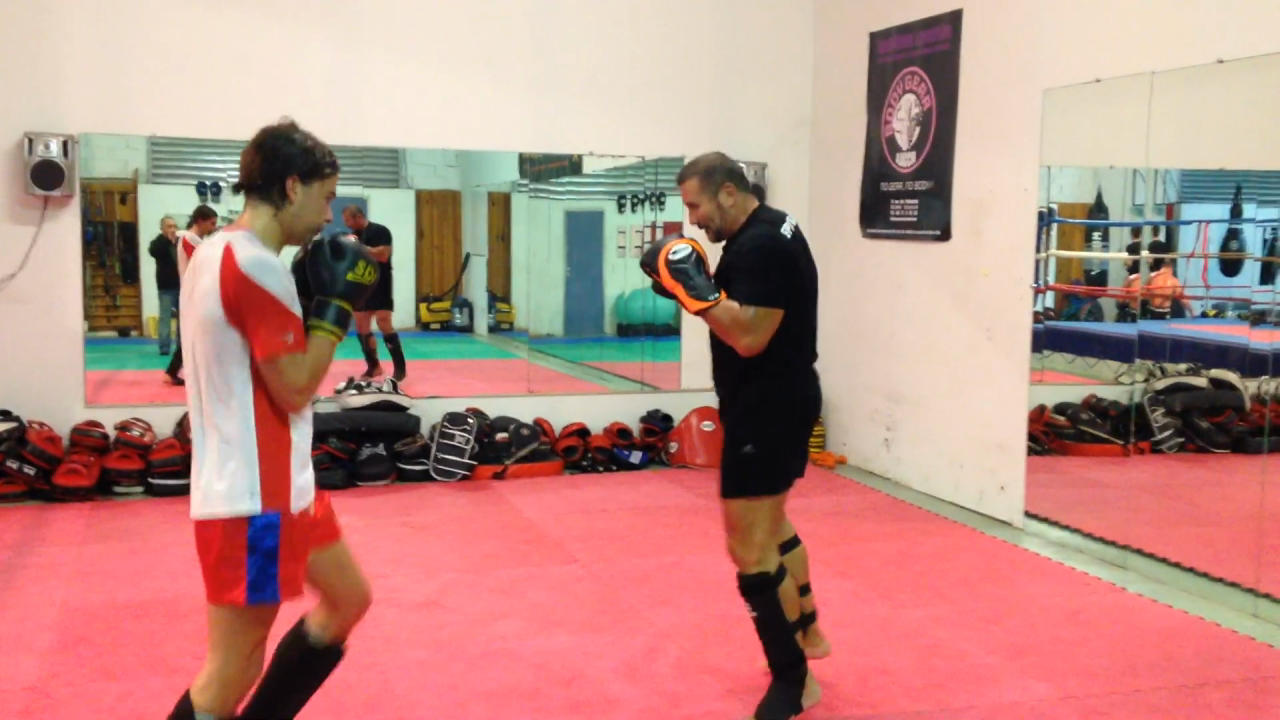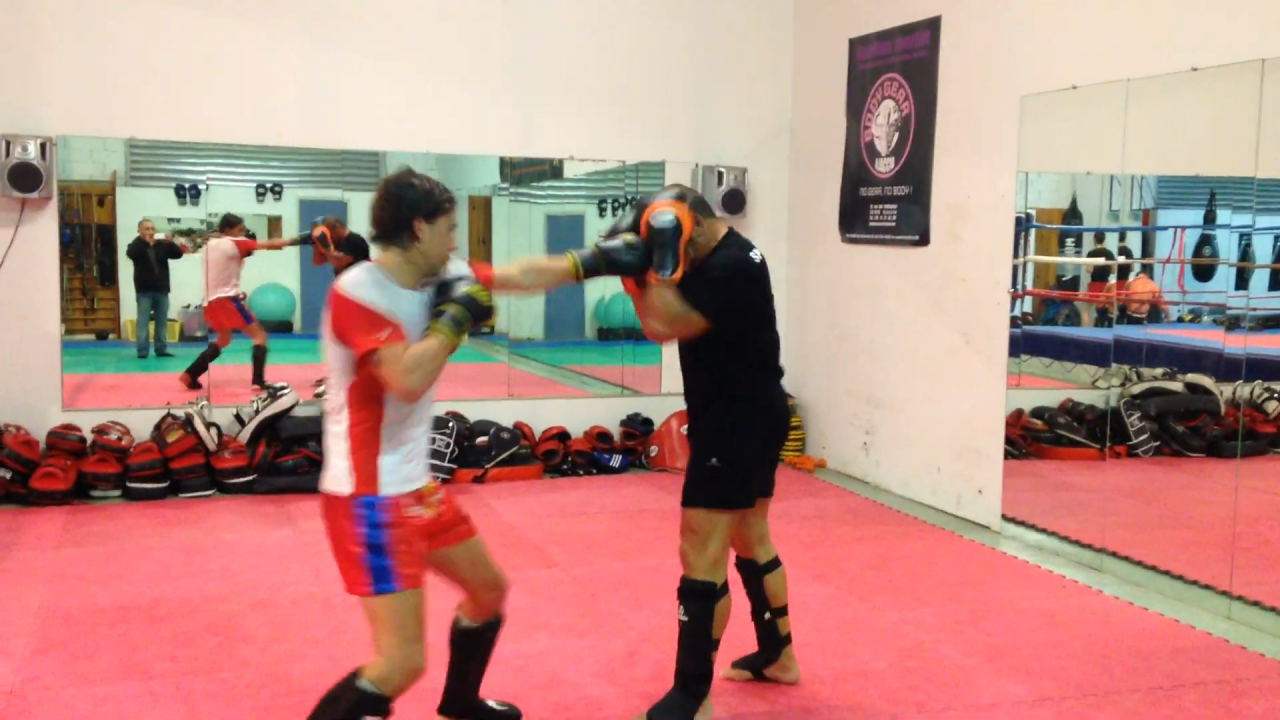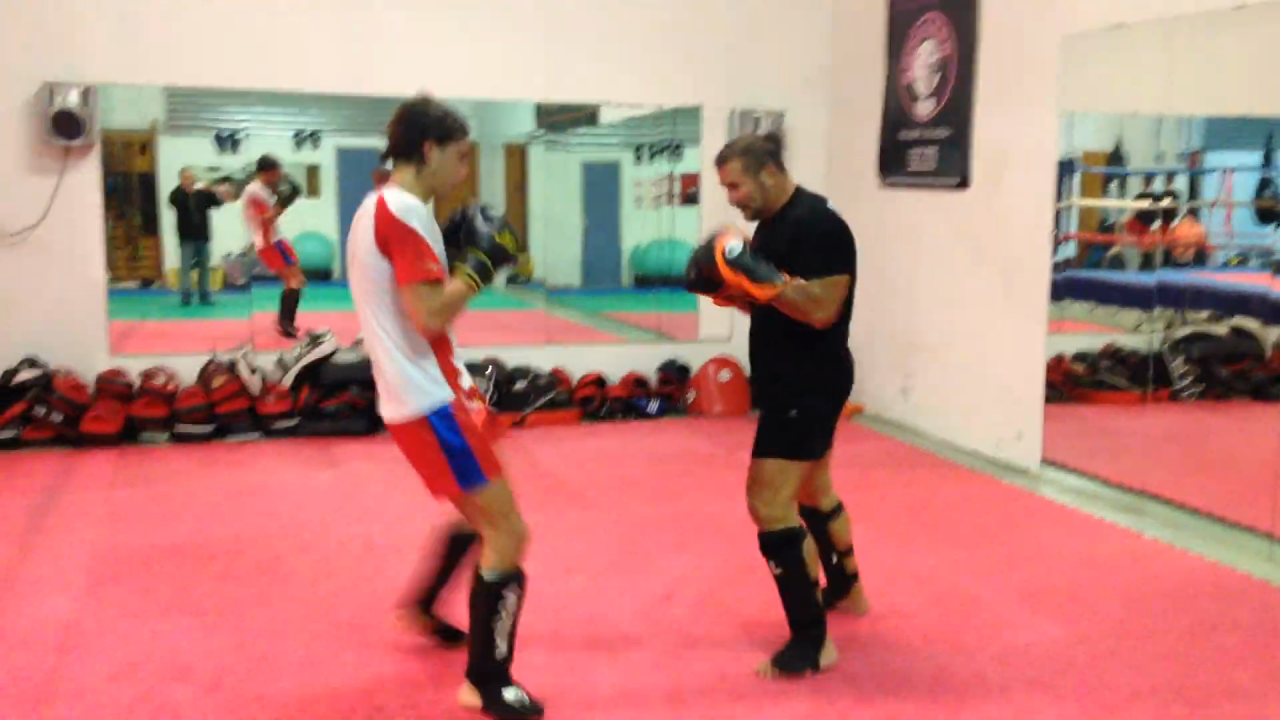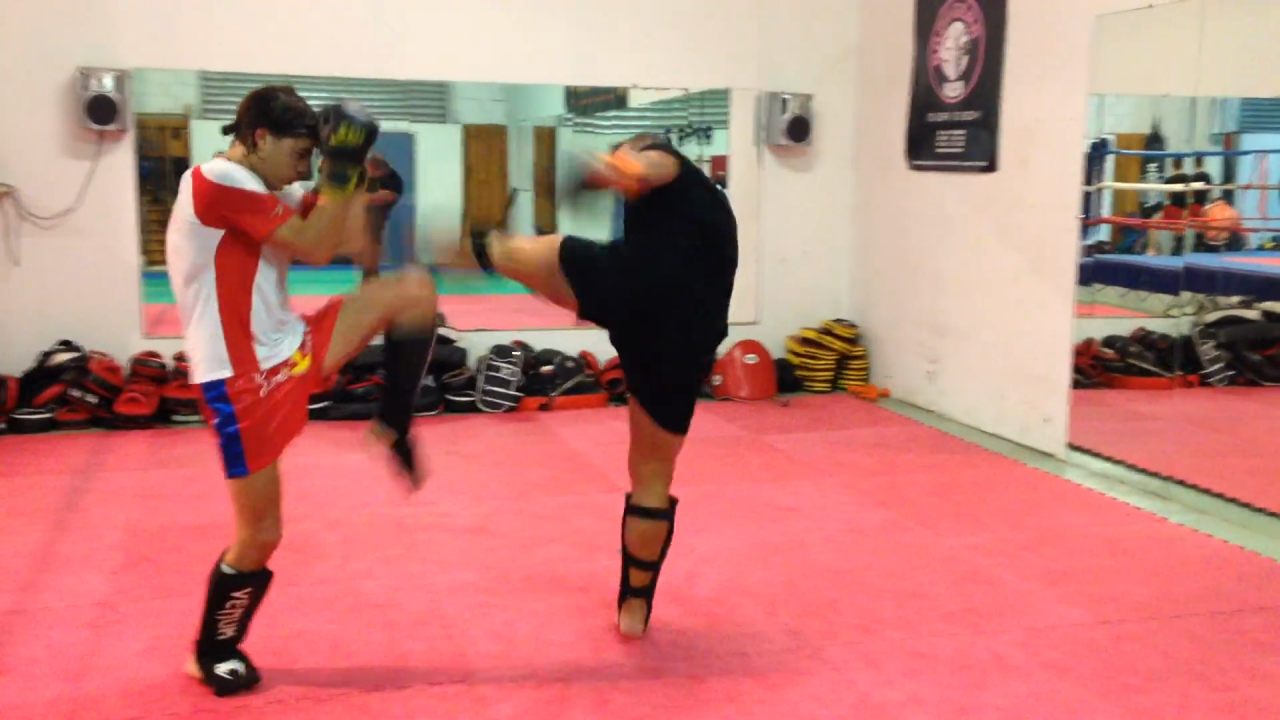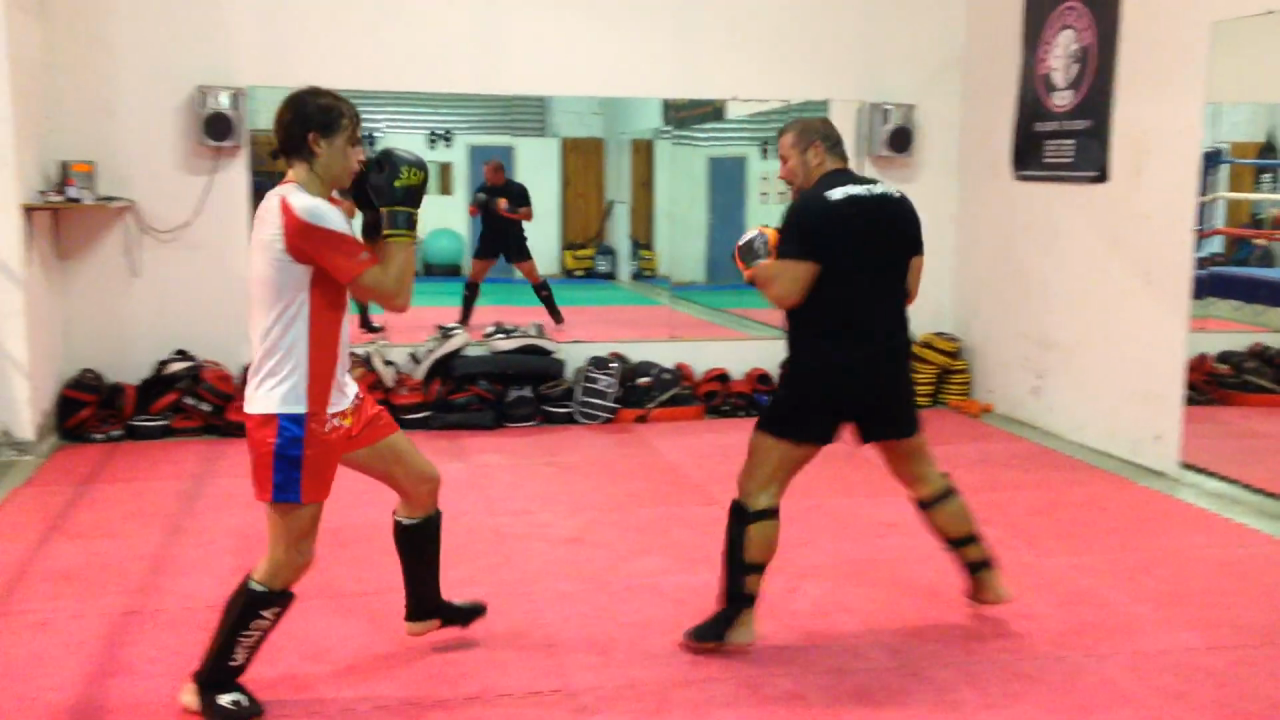
dt=1s
person 1, frame 1
left shoulder: (220, 253)
right shoulder: (255, 265)
right elbow: (296, 386)
left wrist: (323, 296)
right wrist: (338, 302)
left hip: (280, 490)
right hip: (252, 502)
left knee: (349, 599)
right knee: (233, 669)
person 1, frame 2
left shoulder: (428, 280)
right shoulder: (356, 290)
left elbow: (514, 280)
right elbow: (408, 381)
left wrist: (595, 258)
right wrist: (452, 315)
left hip: (414, 485)
right hip: (367, 497)
left knee: (488, 589)
right knee: (400, 662)
person 1, frame 3
left shoulder: (380, 210)
right shoulder: (401, 211)
right elbow: (431, 315)
left wrist: (460, 253)
right wrist: (480, 261)
left hip: (433, 390)
right hip: (427, 403)
left knee: (478, 511)
right knee: (508, 532)
person 1, frame 4
left shoulder: (259, 191)
right shoulder: (215, 181)
left elbow: (345, 243)
right elbow: (314, 246)
left wrist: (349, 172)
right wrist: (343, 164)
left hip: (292, 350)
right hip: (241, 378)
left knee: (414, 290)
right knee: (260, 535)
left ankle: (392, 424)
right ankle: (212, 650)
person 1, frame 5
left shoulder: (303, 207)
right shoulder: (303, 212)
left elbow: (353, 279)
right elbow: (394, 294)
left wrist: (383, 220)
right wrist: (400, 212)
left hip: (334, 398)
right hip: (293, 413)
left knee: (423, 482)
right knee: (290, 560)
left ankle: (424, 605)
person 2, frame 1
left shoulder: (762, 245)
right shoulder: (766, 233)
left elbow: (749, 337)
left wrist: (693, 288)
right wrist: (695, 284)
left hip: (768, 407)
right hip: (778, 400)
left knee: (751, 548)
right knee: (768, 523)
right ankle: (805, 630)
person 2, frame 2
left shoulder: (730, 266)
right shoulder: (713, 260)
left elbow: (663, 324)
right elbow: (662, 324)
left wrist: (661, 254)
right wrist: (636, 268)
left hip: (738, 424)
right hip: (746, 419)
left knee: (701, 555)
right knee: (751, 537)
right ankle: (777, 653)
person 2, frame 3
left shoulder: (818, 225)
right shoulder: (772, 225)
left elbow: (821, 311)
left wrist: (757, 273)
right wrist: (727, 286)
left hip: (808, 384)
right hip: (789, 381)
left knee: (770, 506)
right knee: (812, 490)
left ankle: (812, 640)
right ankle: (845, 589)
person 2, frame 4
left shoulder: (674, 174)
right shoulder: (717, 207)
left elbow: (651, 169)
left wrist: (616, 169)
left hip: (634, 295)
right hip: (691, 341)
left knee: (498, 248)
right knee: (651, 481)
right ankle: (635, 605)
person 2, frame 5
left shoulder: (813, 208)
right shoulder: (900, 204)
left elbow: (783, 292)
right elbow: (908, 289)
left wrist: (757, 263)
left hip: (822, 367)
right hip: (886, 364)
left knee: (759, 484)
right knee: (918, 471)
left ankle: (735, 618)
right ankle: (983, 575)
